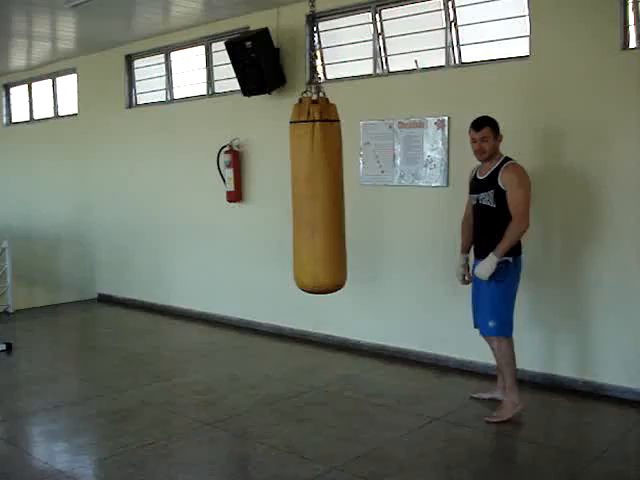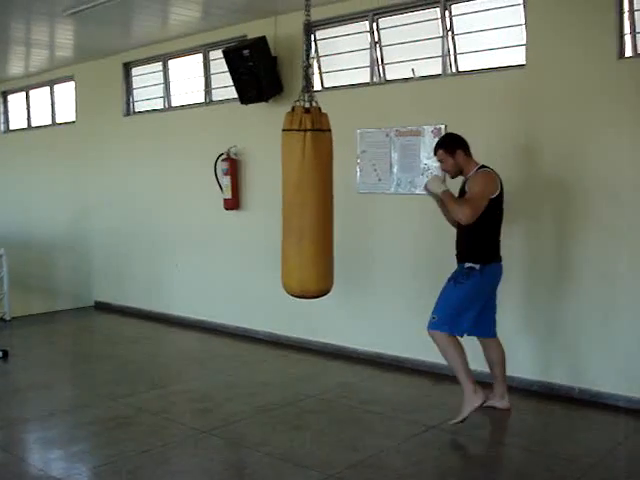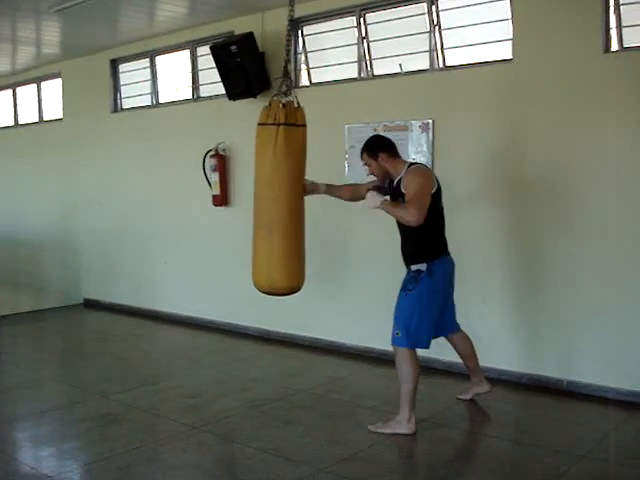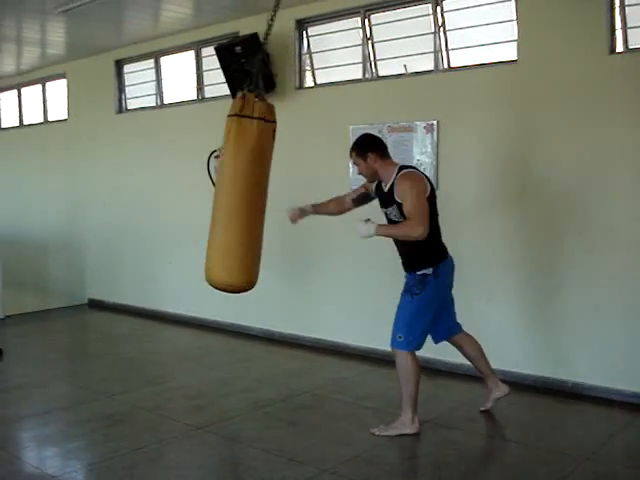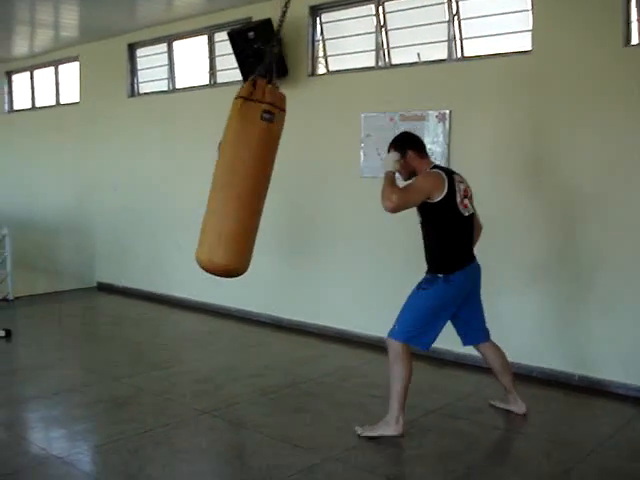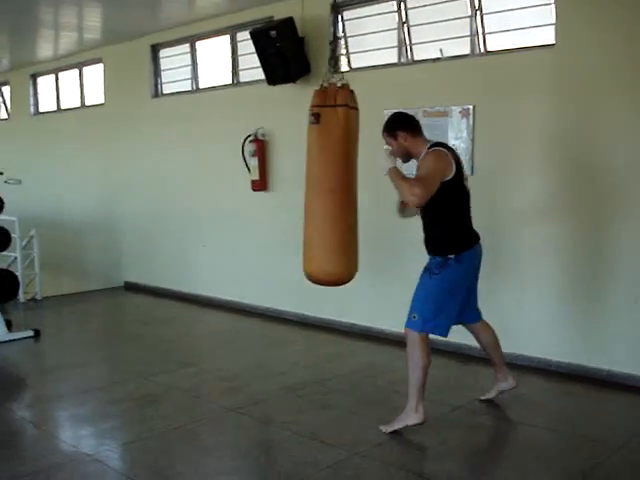
dt=0.5s
person 1, frame 1
left shoulder: (512, 173)
right shoulder: (475, 174)
left elbow: (520, 222)
left wrist: (495, 257)
right wrist: (462, 258)
left hip: (502, 263)
right hip: (482, 264)
left knee: (495, 329)
right knee: (491, 328)
left ankle: (512, 397)
right ankle: (502, 387)
person 1, frame 2
left shoulder: (484, 178)
right shoulder: (470, 180)
left elbow: (465, 216)
right elbow: (456, 219)
left wrist: (442, 191)
right wrist: (438, 194)
left hip: (477, 268)
right hip: (481, 268)
left knee: (439, 328)
right knee: (486, 333)
left ankle: (471, 392)
right ankle: (500, 394)
person 1, frame 3
left shoulder: (418, 173)
right shoulder: (395, 179)
left elbow: (414, 217)
right elbow: (361, 192)
left wrist: (382, 203)
right wrist: (318, 187)
left hip: (427, 269)
right hip: (437, 264)
left knee: (403, 343)
right knee: (448, 328)
left ankle: (405, 419)
right ankle: (478, 380)
person 1, frame 4
left shoulder: (409, 180)
right shoulder: (381, 184)
left elbow: (419, 229)
right elbow: (345, 202)
left wrist: (375, 229)
right wrist: (308, 209)
left hip: (428, 272)
right hip: (436, 268)
left knee: (402, 345)
right knee: (453, 332)
left ankle: (408, 419)
right ankle: (494, 385)
person 1, frame 5
left shoulder: (431, 179)
right shoulder: (454, 178)
left elbow: (391, 203)
right elbow: (475, 226)
left wrist: (391, 173)
left hip: (444, 278)
right hip: (466, 272)
left knee: (397, 341)
right knee: (480, 338)
left ankle: (393, 421)
right ankle: (514, 400)
person 1, frame 6
left shoulder: (436, 157)
right shoulder: (438, 156)
left elbow: (415, 194)
left wrist: (391, 169)
right wrist: (409, 207)
left hip: (452, 258)
right hip: (464, 252)
left knee: (415, 331)
right knee: (471, 319)
left ankle: (413, 409)
right ankle: (503, 376)
